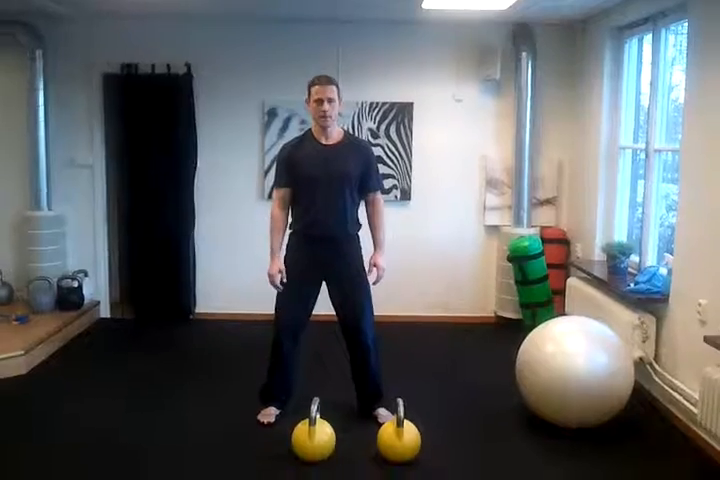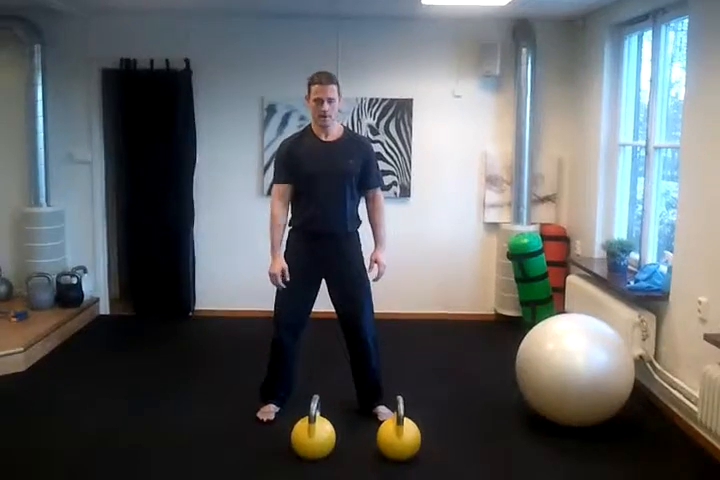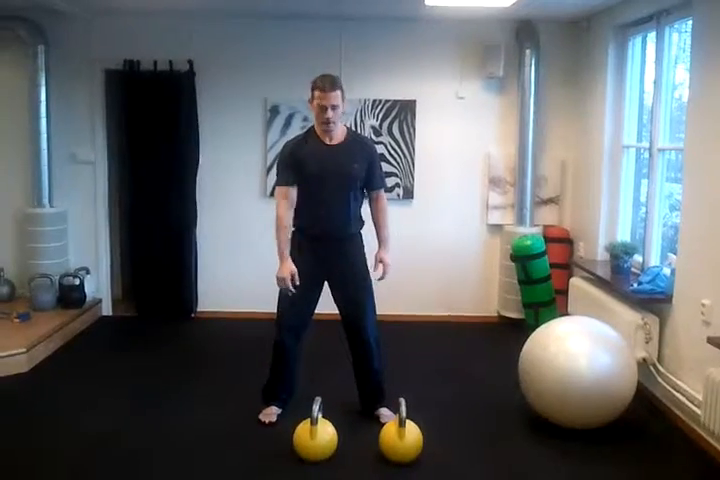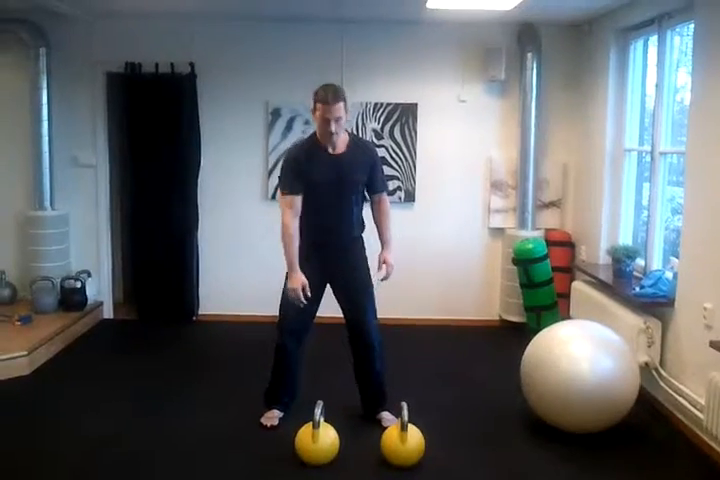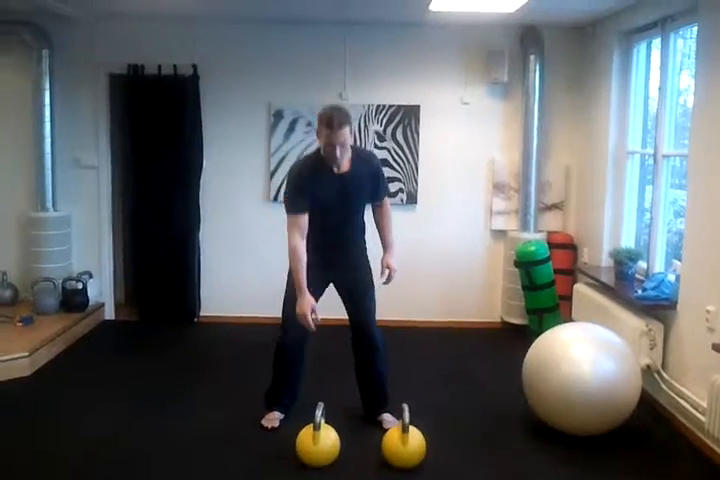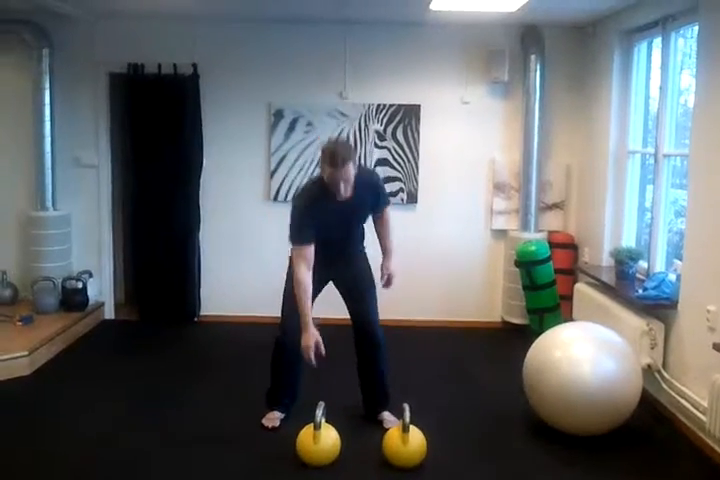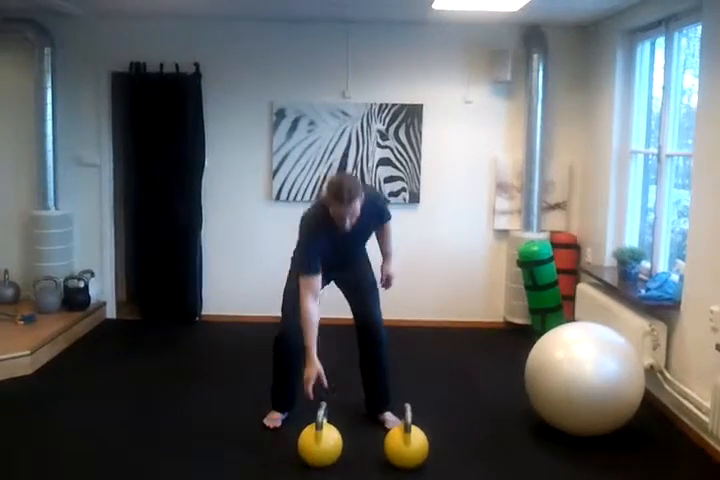
dt=0.1s
person 1, frame 1
left shoulder: (360, 151)
right shoulder: (292, 151)
left elbow: (374, 202)
right elbow: (280, 206)
left wrist: (379, 250)
right wrist: (275, 256)
left hip: (346, 250)
right hip: (302, 251)
left knee: (360, 328)
right knee: (287, 327)
left ankle: (371, 403)
right ankle: (274, 400)
person 1, frame 2
left shoulder: (360, 147)
right shoulder: (291, 147)
left elbow: (374, 197)
right elbow: (279, 203)
left wrist: (380, 246)
right wrist: (276, 255)
left hip: (345, 247)
right hip: (301, 248)
left knee: (360, 325)
right knee: (287, 324)
left ankle: (372, 400)
right ankle: (273, 397)
person 1, frame 3
left shoulder: (364, 148)
right shoulder: (295, 149)
left elbow: (377, 197)
right elbow: (285, 205)
left wrist: (384, 246)
right wrist: (284, 258)
left hip: (348, 248)
right hip: (305, 249)
left knee: (363, 327)
right knee: (289, 326)
left ankle: (374, 402)
right ankle: (275, 399)
person 1, frame 4
left shoulder: (366, 153)
right shoulder: (297, 156)
left elbow: (379, 199)
right elbow: (289, 214)
left wrist: (386, 246)
right wrist: (294, 270)
left hip: (351, 254)
right hip: (308, 254)
left knee: (365, 329)
right knee: (291, 328)
left ankle: (376, 406)
right ankle: (277, 403)
person 1, frame 5
left shoulder: (369, 164)
right shoulder: (302, 173)
left elbow: (381, 205)
right elbow: (296, 236)
left wrist: (388, 250)
right wrist: (303, 292)
left hip: (352, 254)
right hip: (312, 257)
left knee: (367, 329)
right knee: (292, 330)
left ankle: (377, 407)
right ankle: (278, 405)
person 1, frame 6
left shoulder: (371, 181)
right shoulder: (307, 198)
left elbow: (382, 212)
right elbow: (302, 265)
left wrist: (388, 256)
right wrist: (308, 326)
left hip: (352, 256)
right hip: (311, 257)
left knee: (369, 329)
right knee: (289, 333)
left ankle: (377, 407)
right ankle: (279, 406)
person 1, frame 7
left shoulder: (375, 200)
right shoulder: (312, 224)
left elbow: (384, 224)
right elbow: (309, 297)
left wrist: (387, 260)
right wrist: (312, 359)
left hip: (354, 259)
right hip: (310, 268)
left knee: (372, 326)
right knee: (288, 332)
left ankle: (380, 407)
right ankle: (280, 405)
